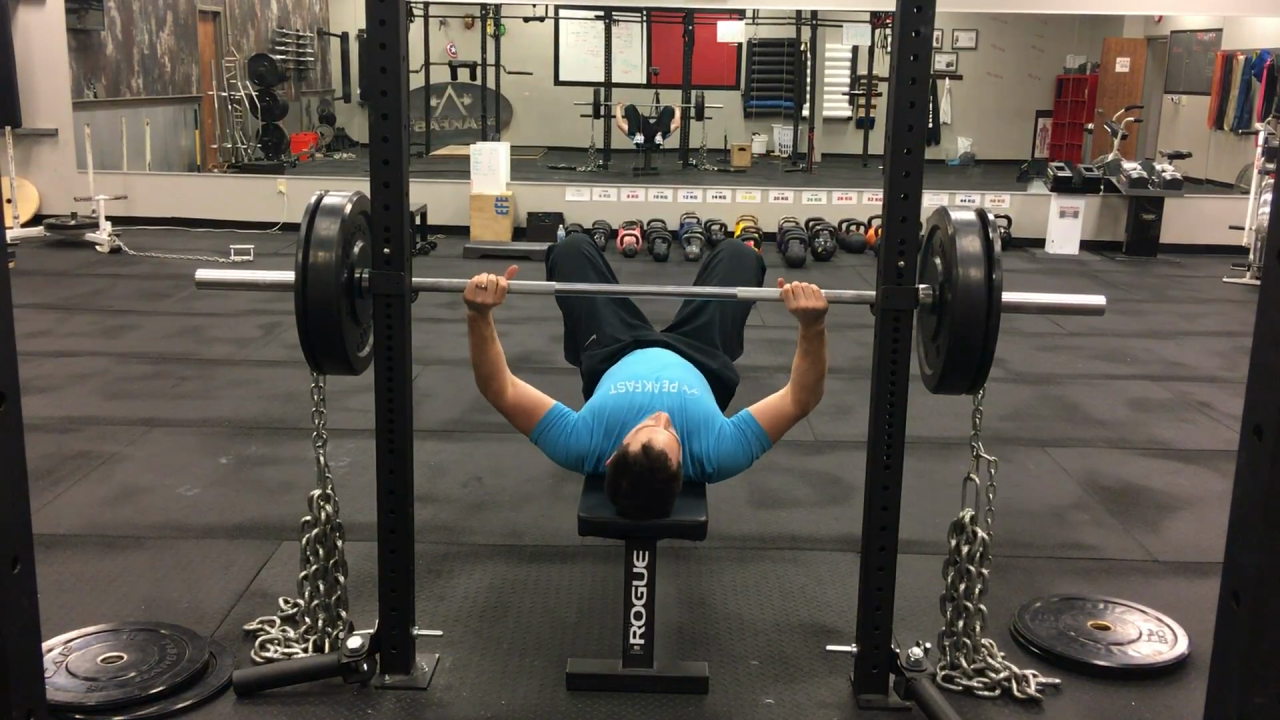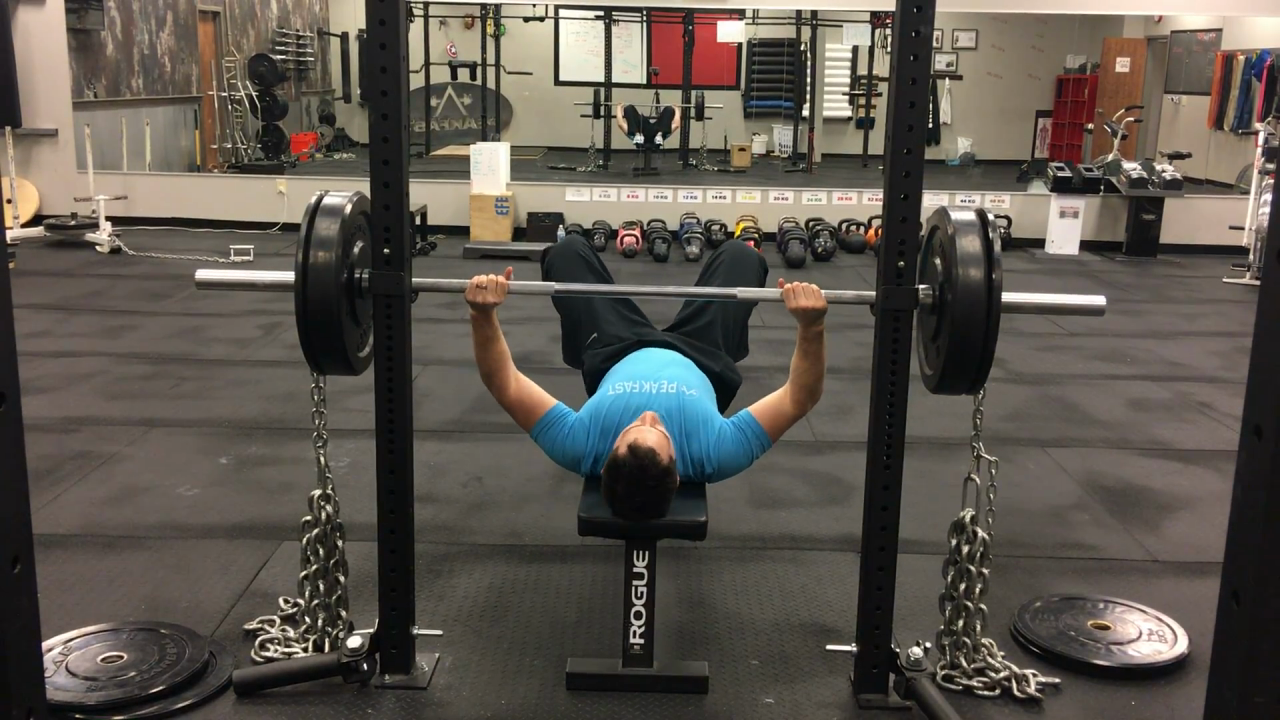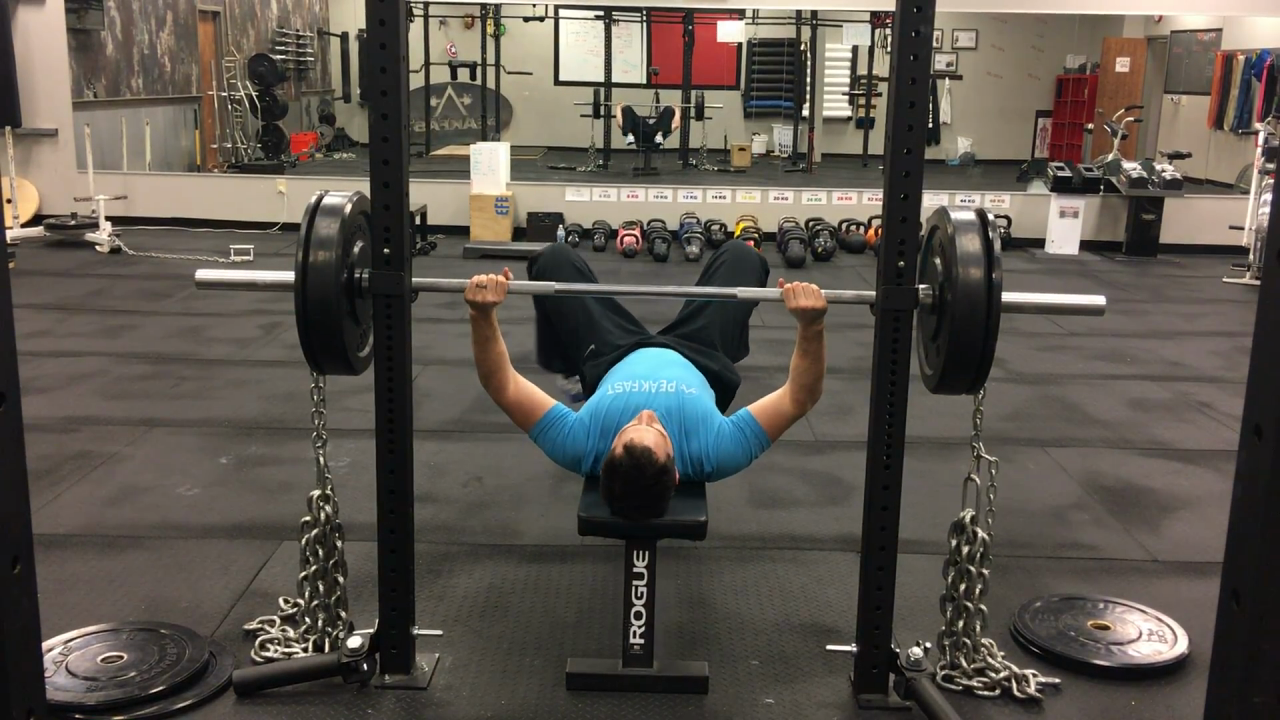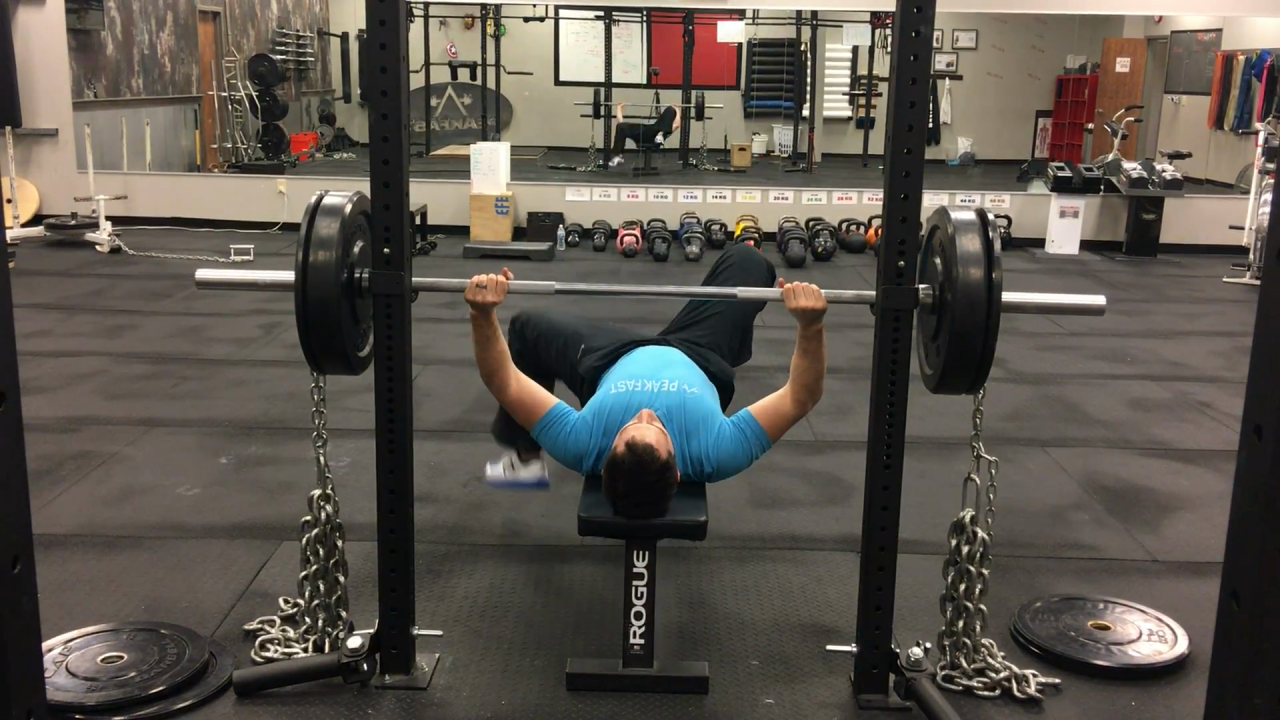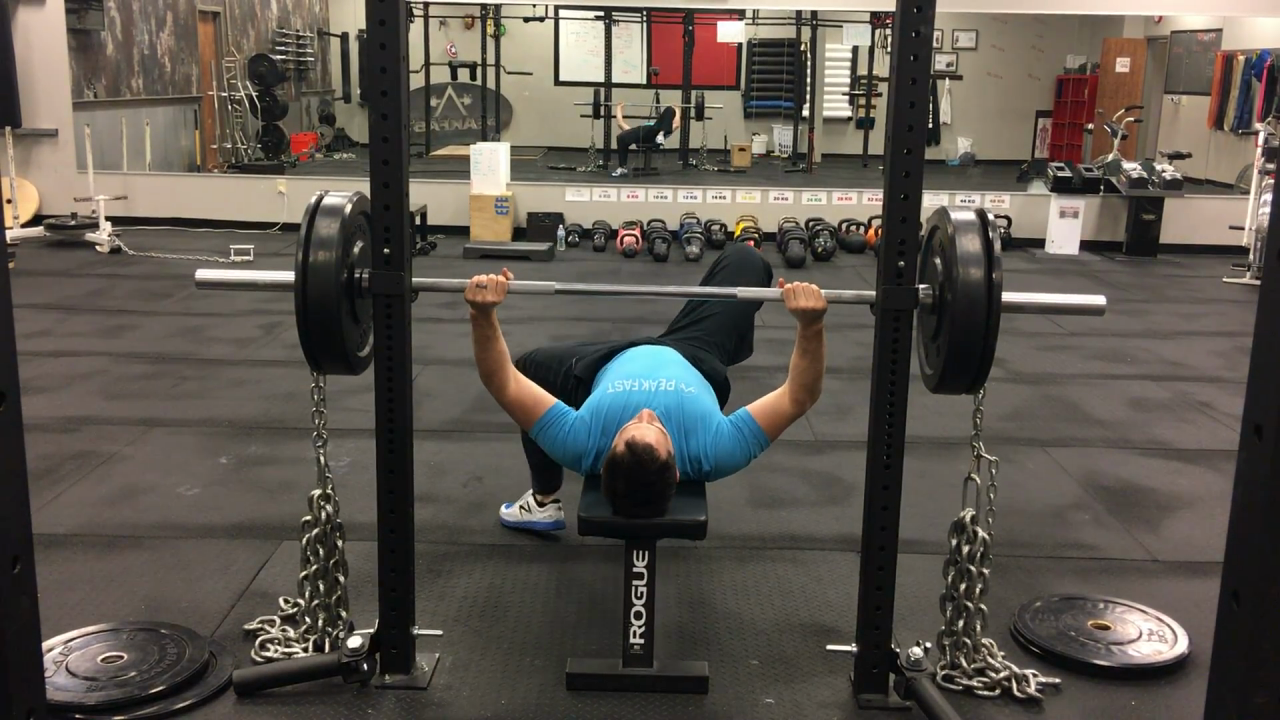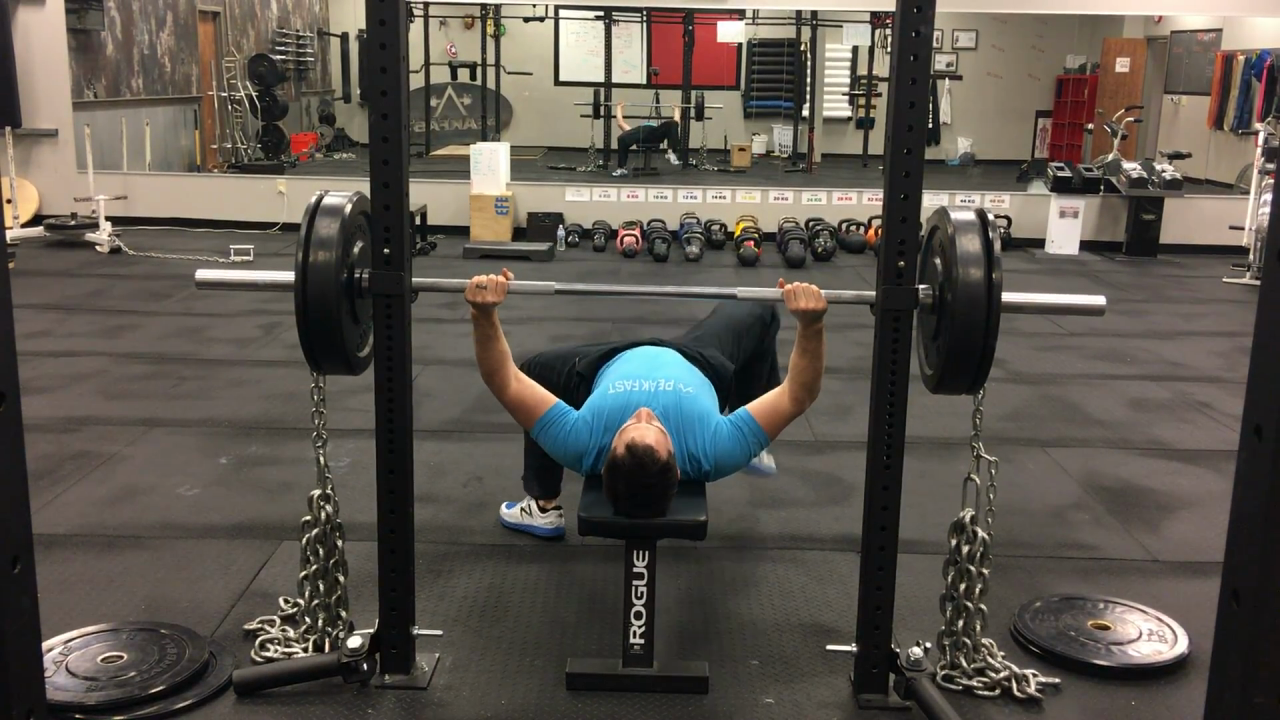
dt=0.3s
person 1, frame 1
left shoulder: (583, 447)
right shoulder: (715, 454)
left elbow: (498, 389)
right elbow: (801, 398)
left wrist: (479, 314)
right wrist: (811, 325)
left hip: (614, 359)
right hip: (698, 365)
left knee: (573, 248)
right knee: (737, 254)
person 1, frame 2
left shoulder: (581, 448)
right shoulder: (712, 455)
left elbow: (505, 385)
right elbow: (800, 397)
left wrist: (483, 315)
right wrist: (811, 326)
left hip: (616, 361)
right hip: (698, 365)
left knee: (568, 250)
right knee: (740, 254)
person 1, frame 3
left shoulder: (581, 447)
right shoulder: (712, 454)
left elbow: (502, 387)
right elbow: (799, 398)
left wrist: (482, 315)
right wrist: (811, 325)
left hip: (612, 363)
right hip: (698, 363)
left knee: (555, 259)
right knee: (741, 256)
left ankle: (570, 374)
person 1, frame 4
left shoulder: (583, 447)
right shoulder: (713, 455)
left elbow: (505, 384)
right elbow: (800, 397)
left wrist: (483, 314)
right wrist: (810, 326)
left knee: (528, 327)
right knee: (747, 261)
person 1, frame 5
left shoulder: (582, 446)
right shoulder: (710, 453)
left elbow: (504, 385)
right elbow: (799, 397)
left wrist: (483, 314)
right wrist: (810, 324)
left knee: (532, 365)
right knee: (745, 261)
person 1, frame 6
left shoulder: (582, 446)
right shoulder: (710, 452)
left elbow: (506, 383)
right elbow: (798, 396)
left wrist: (484, 315)
right wrist: (810, 325)
left knee: (536, 370)
right knee: (757, 311)
left ankle: (544, 507)
right ankle: (755, 454)
